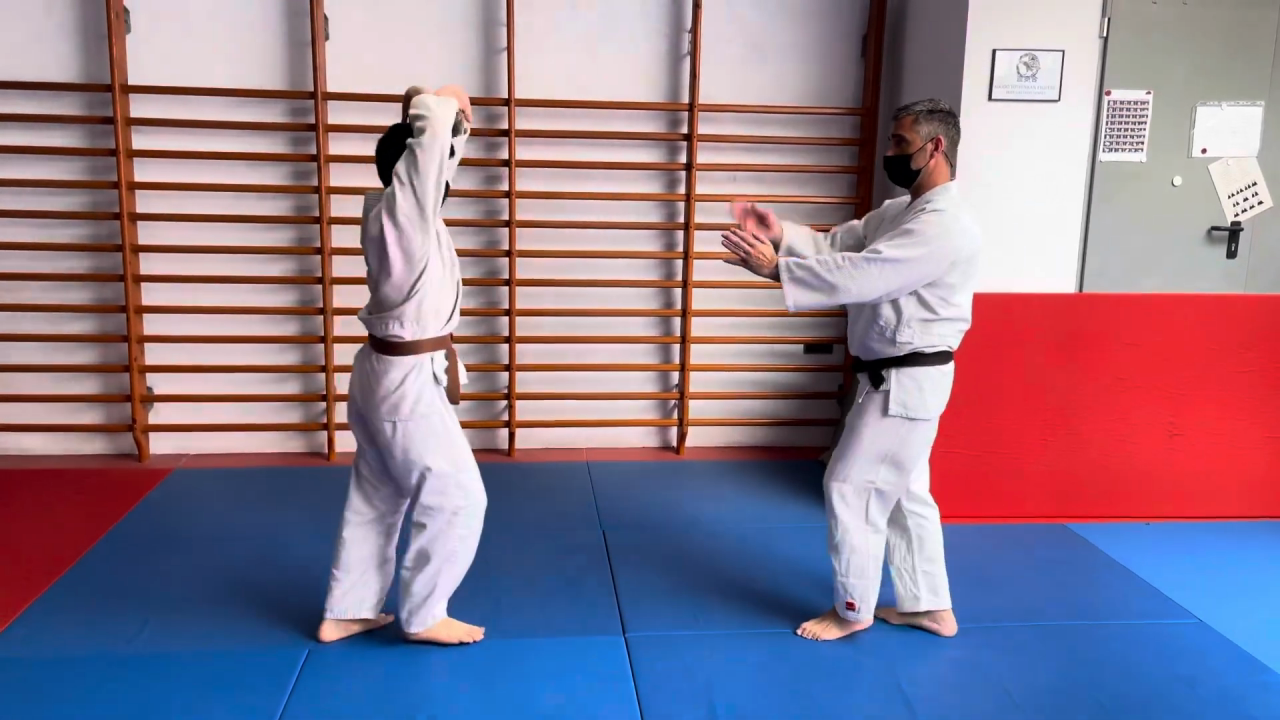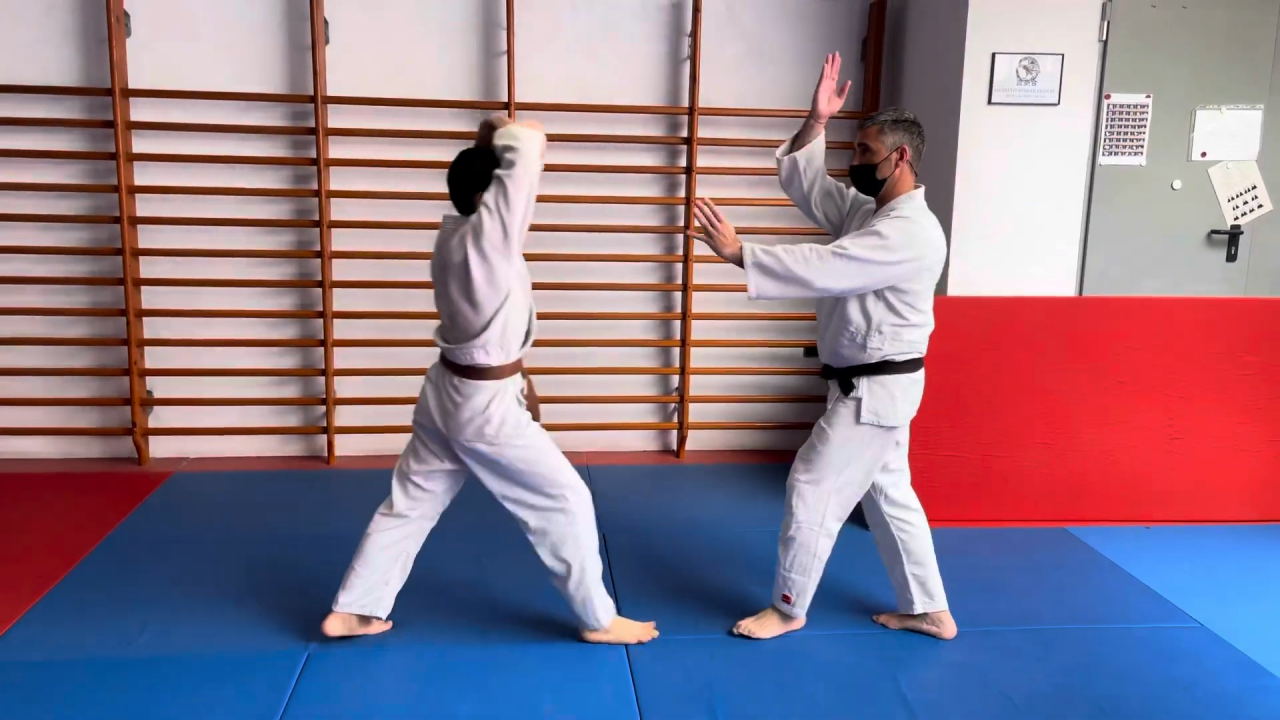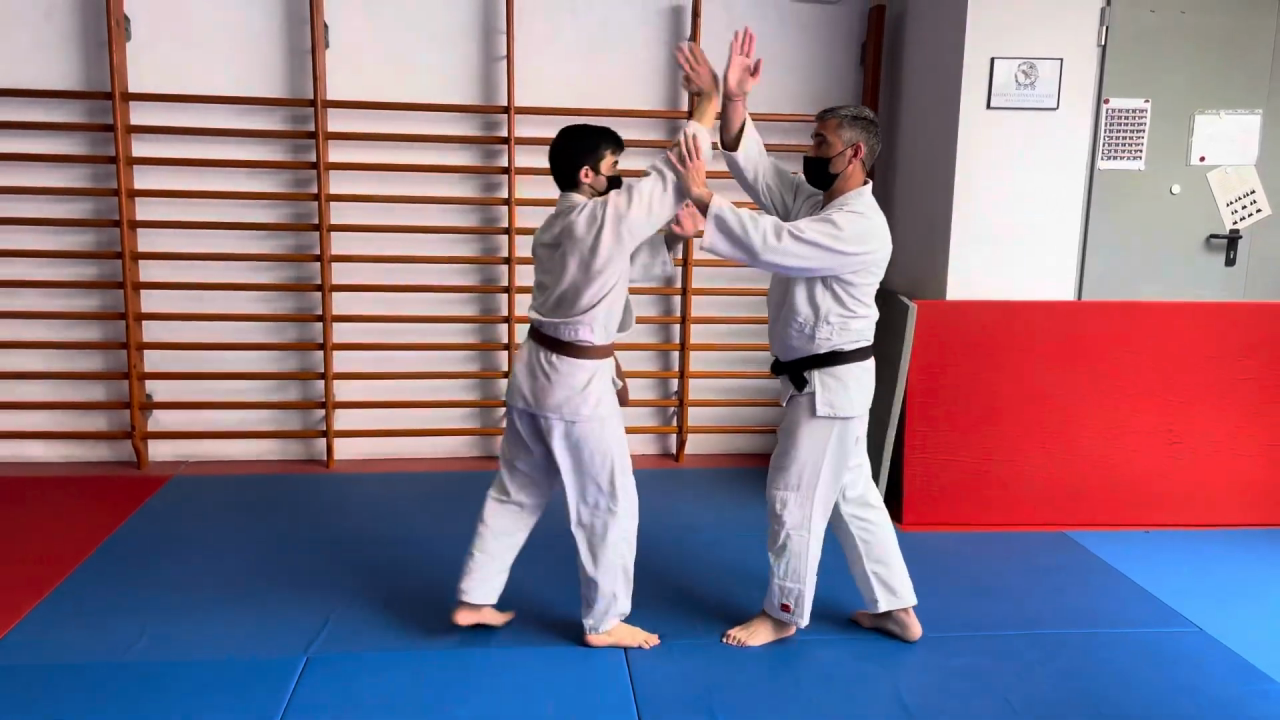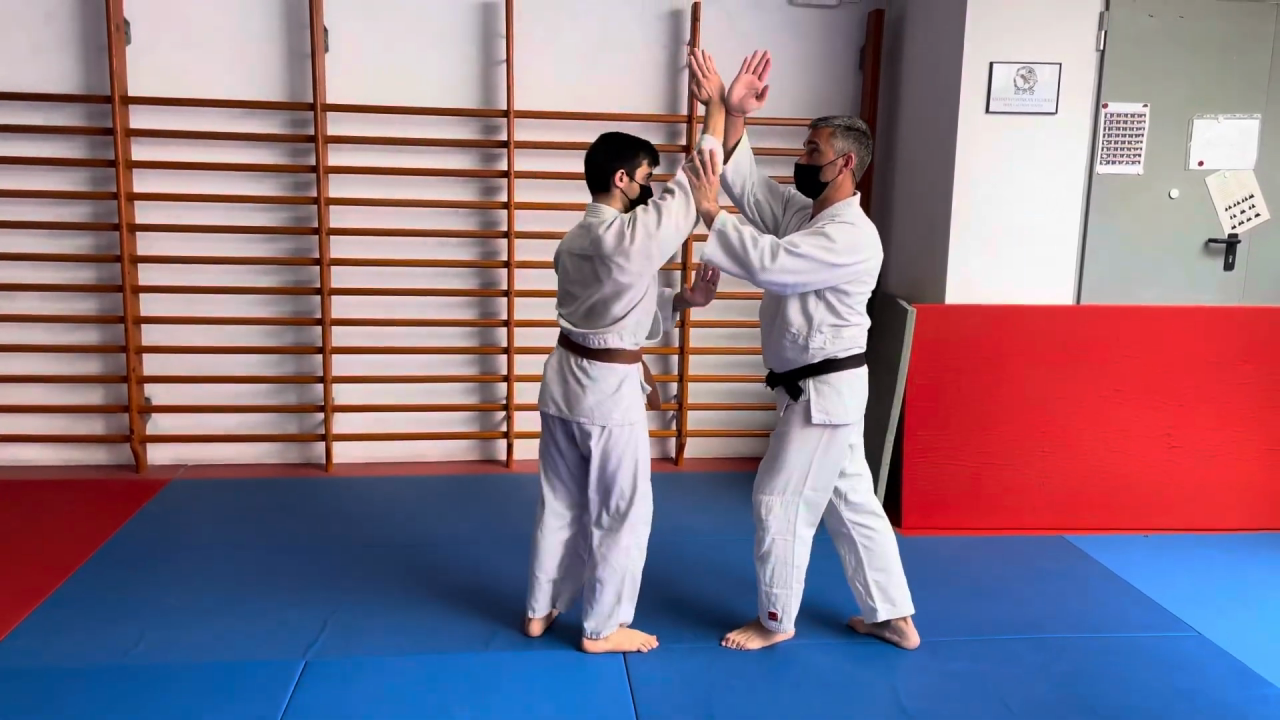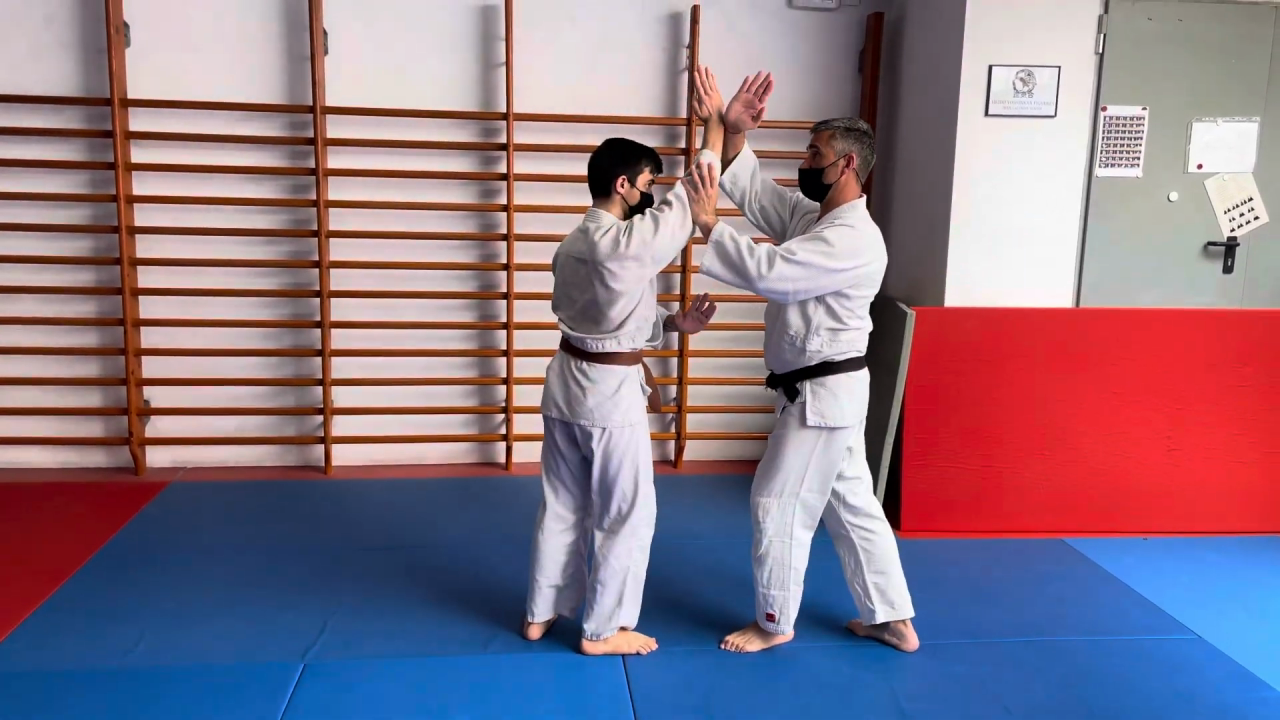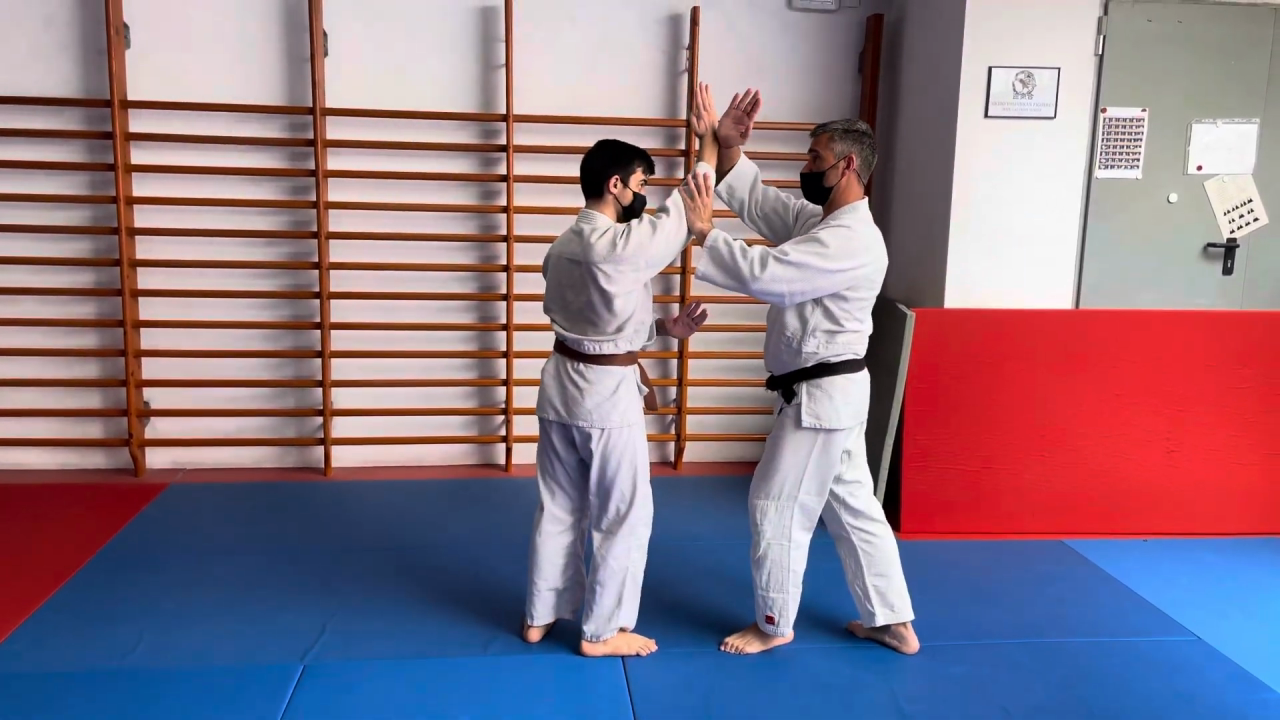
dt=0.3s
person 1, frame 1
left shoulder: (946, 226)
right shoulder: (895, 212)
left elbow: (860, 274)
right elbow: (838, 246)
left wrist: (776, 268)
right wrist: (781, 234)
left hip: (907, 381)
right hip: (892, 377)
left knee: (849, 485)
right knee: (905, 493)
left ankle: (854, 607)
right ankle: (931, 605)
person 1, frame 2
left shoulder: (910, 232)
right shoulder: (865, 209)
left elbow: (824, 268)
right elbow: (805, 182)
left wrist: (739, 253)
right wrist: (817, 121)
left hip: (877, 389)
right hip: (868, 384)
left knee: (813, 489)
right knee: (888, 496)
left ankle: (788, 607)
right ankle: (929, 610)
person 1, frame 3
left shoulder: (860, 226)
right shoulder: (812, 200)
left elbow: (772, 245)
right elbow: (752, 166)
left wrist: (704, 200)
right wrist: (733, 98)
left hip: (831, 382)
right hip: (824, 378)
left knee: (797, 498)
right knee: (852, 495)
left ankle: (784, 614)
right ankle: (895, 608)
person 1, frame 4
left shoulder: (852, 237)
right shoulder: (801, 211)
left elbow: (770, 265)
right elbow: (744, 181)
left wrist: (711, 215)
right wrist: (731, 113)
left hip: (824, 390)
right hip: (817, 387)
left knee: (781, 503)
right knee: (852, 502)
left ankle: (775, 620)
right ankle: (892, 617)
person 1, frame 5
left shoulder: (854, 238)
right shoulder: (809, 215)
left elbow: (770, 272)
right elbow: (751, 189)
left wrist: (709, 225)
right wrist: (733, 130)
left hip: (823, 394)
right hip: (828, 389)
left knee: (778, 504)
right knee: (852, 504)
left ankle: (774, 622)
right ankle: (892, 618)
person 1, frame 6
left shoulder: (853, 240)
right shoulder: (817, 220)
left elbow: (766, 274)
right elbow: (754, 198)
left wrist: (704, 232)
right wrist: (727, 145)
left hip: (820, 395)
right hip: (832, 391)
left knee: (777, 507)
right knee: (853, 506)
left ankle: (773, 624)
right ankle: (892, 622)
person 2, frame 1
left shoulder: (392, 214)
right shoulder: (400, 210)
left elbow: (441, 140)
right elbow: (427, 144)
left wrist: (452, 109)
right wrist: (432, 104)
left hip: (385, 375)
right hip: (409, 383)
left knee: (376, 501)
right knee: (458, 497)
left ankle: (345, 612)
right ankle: (423, 613)
person 2, frame 2
left shoulder: (455, 234)
right shoulder: (483, 236)
left elbow: (509, 166)
right elbow: (520, 163)
left wrist: (502, 135)
right wrist: (504, 131)
left hip: (450, 394)
right hip: (489, 404)
left knee: (410, 504)
right knee: (566, 504)
left ankle: (350, 611)
right ankle: (597, 617)
person 2, frame 3
left shoulder: (552, 226)
right shoulder: (606, 219)
right elbow: (670, 172)
left wrist: (671, 229)
right wrist: (708, 99)
left hip: (534, 373)
right hip: (581, 383)
left knee: (515, 497)
right knee: (608, 506)
left ankle: (475, 599)
right ankle: (603, 622)
person 2, frame 4
left shoulder: (573, 242)
right shoulder: (633, 237)
right elbow: (692, 189)
left wrist: (684, 300)
right wrist: (721, 113)
left hip: (564, 379)
right hip: (609, 390)
left knee: (559, 505)
right knee: (621, 514)
left ankle: (540, 610)
right ankle: (602, 627)
person 2, frame 5
left shoulder: (571, 244)
right shoulder: (629, 243)
right elbow: (690, 200)
left wrist: (671, 322)
right wrist: (715, 126)
left hip: (566, 383)
right hip: (612, 394)
left knee: (562, 507)
right knee: (626, 515)
left ankle: (540, 613)
right ankle: (603, 629)
person 2, frame 6
left shoulder: (562, 245)
right shoulder: (623, 245)
right elbow: (685, 212)
left wrist: (663, 327)
right wrist: (711, 144)
left hip: (562, 383)
right hip: (608, 394)
left knee: (558, 509)
right knee: (624, 516)
left ankle: (540, 615)
right ankle: (602, 630)
